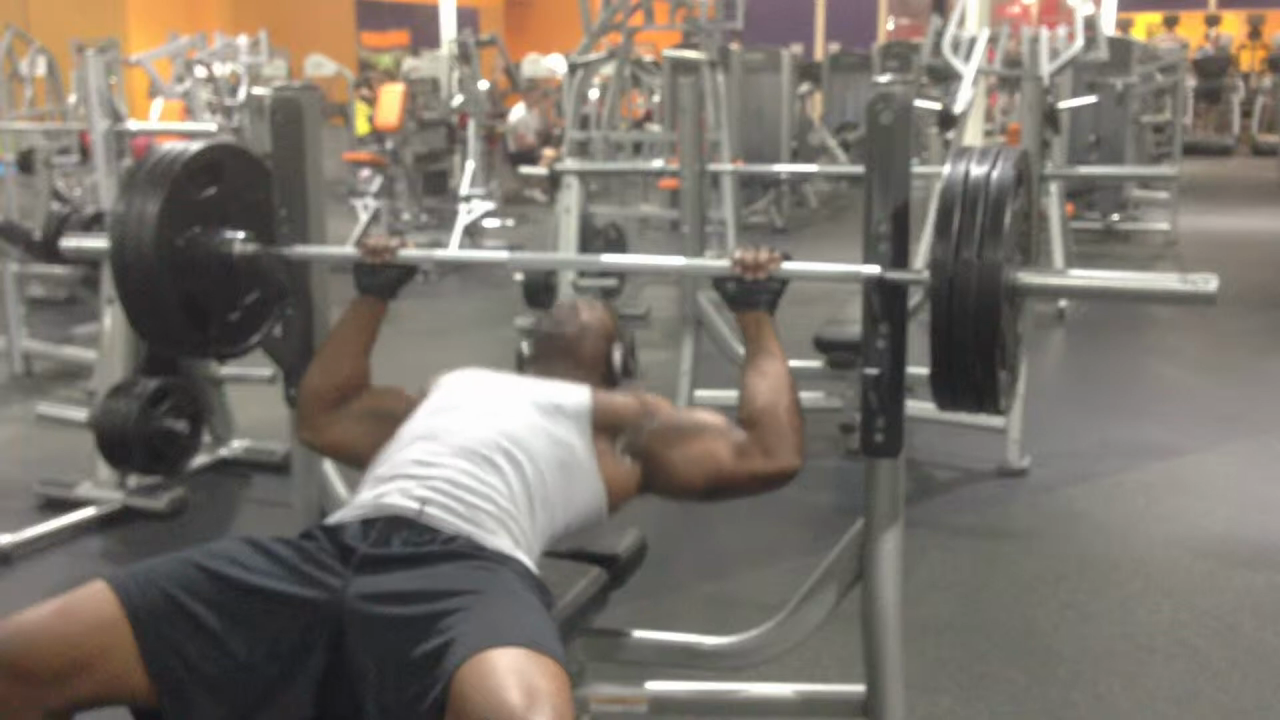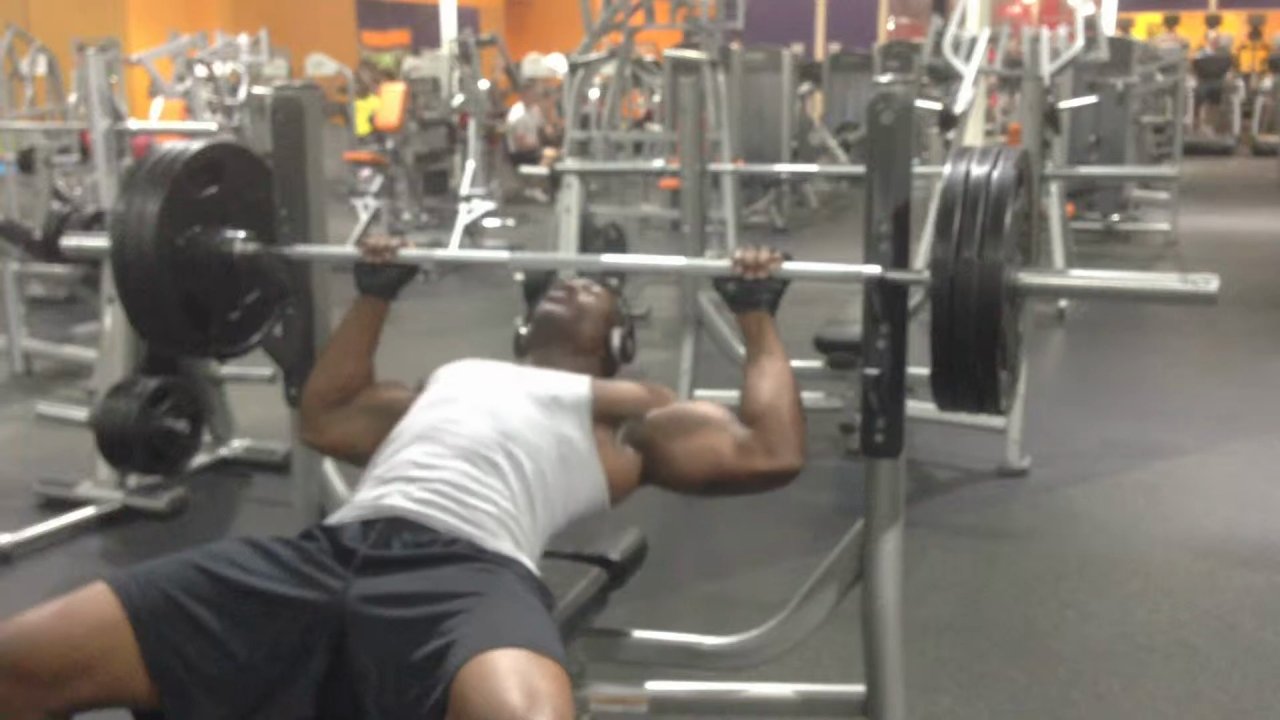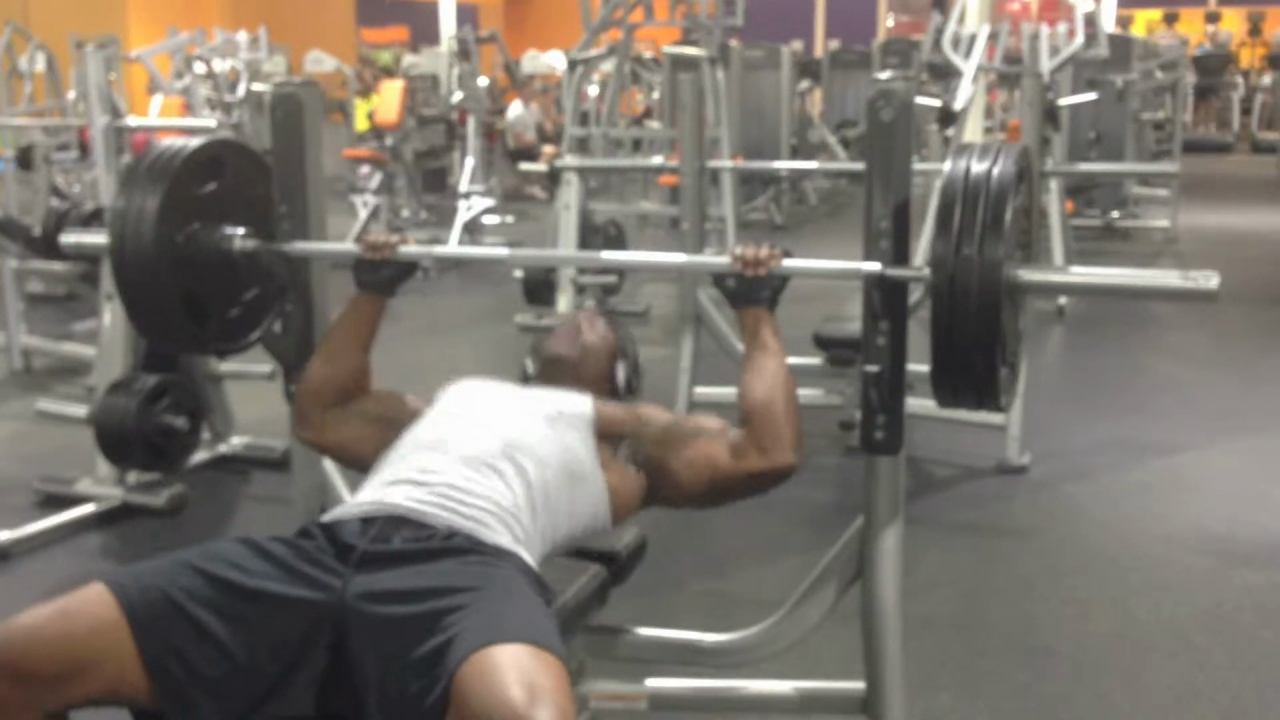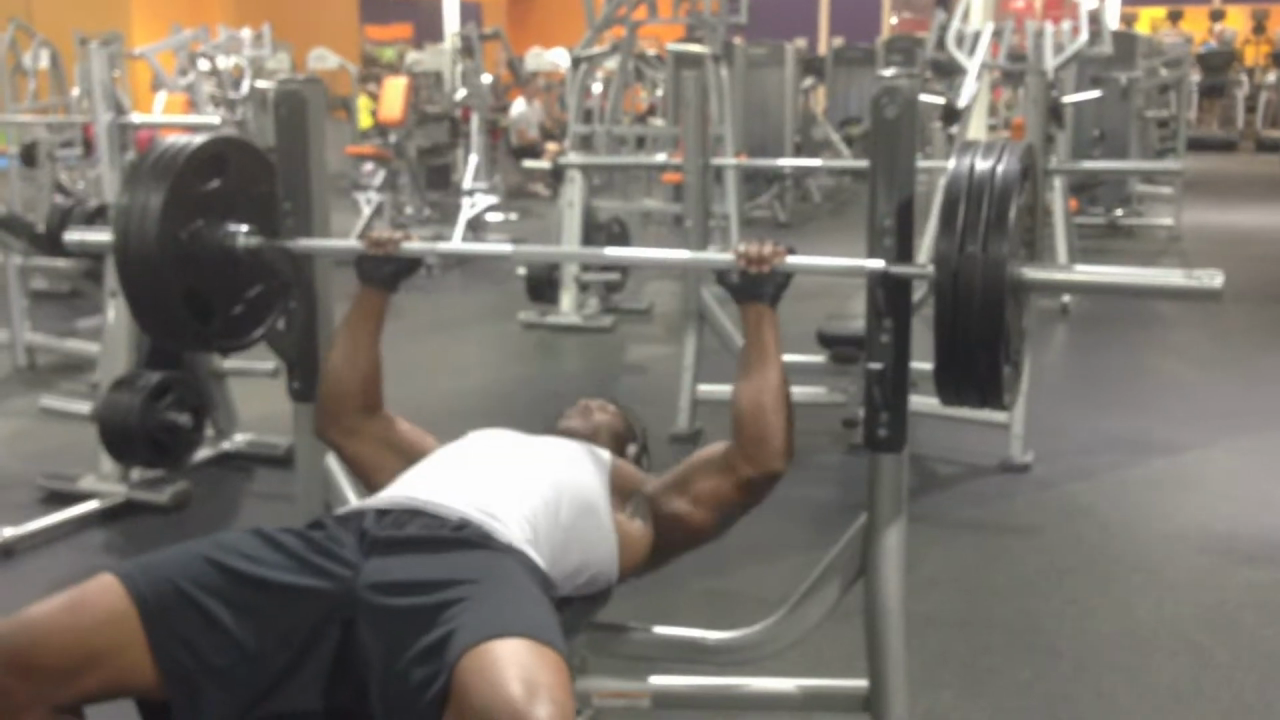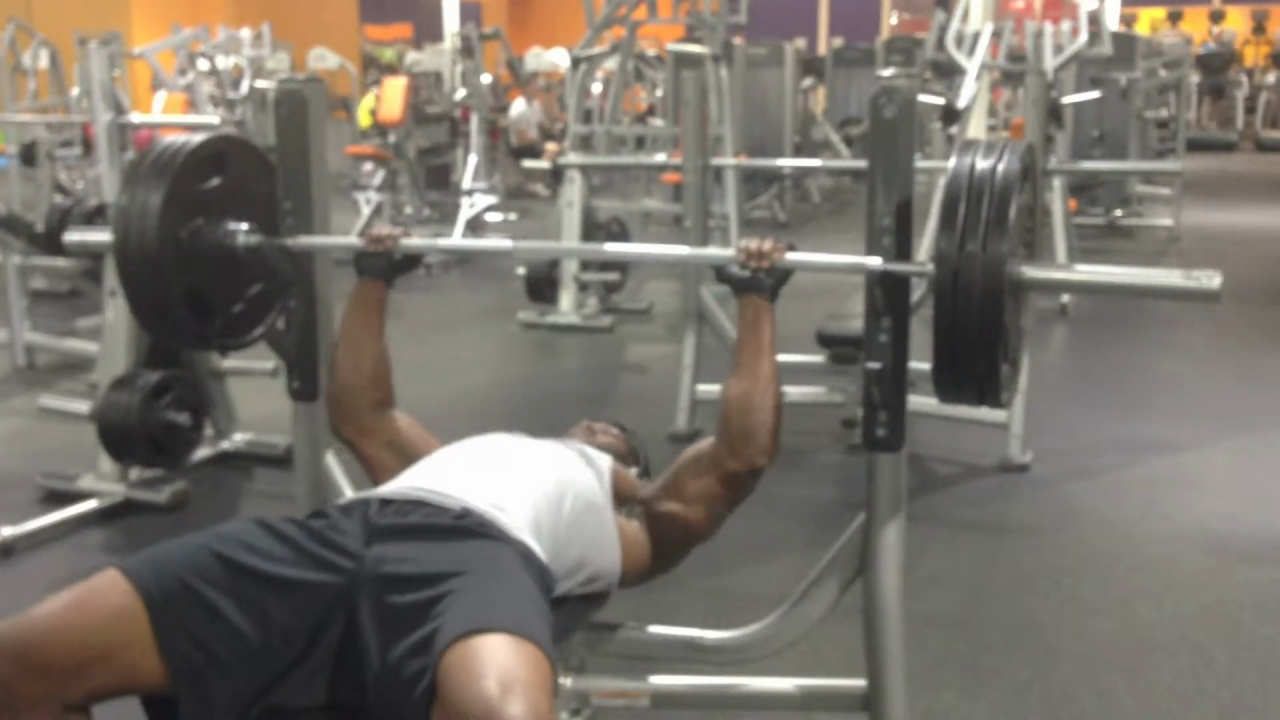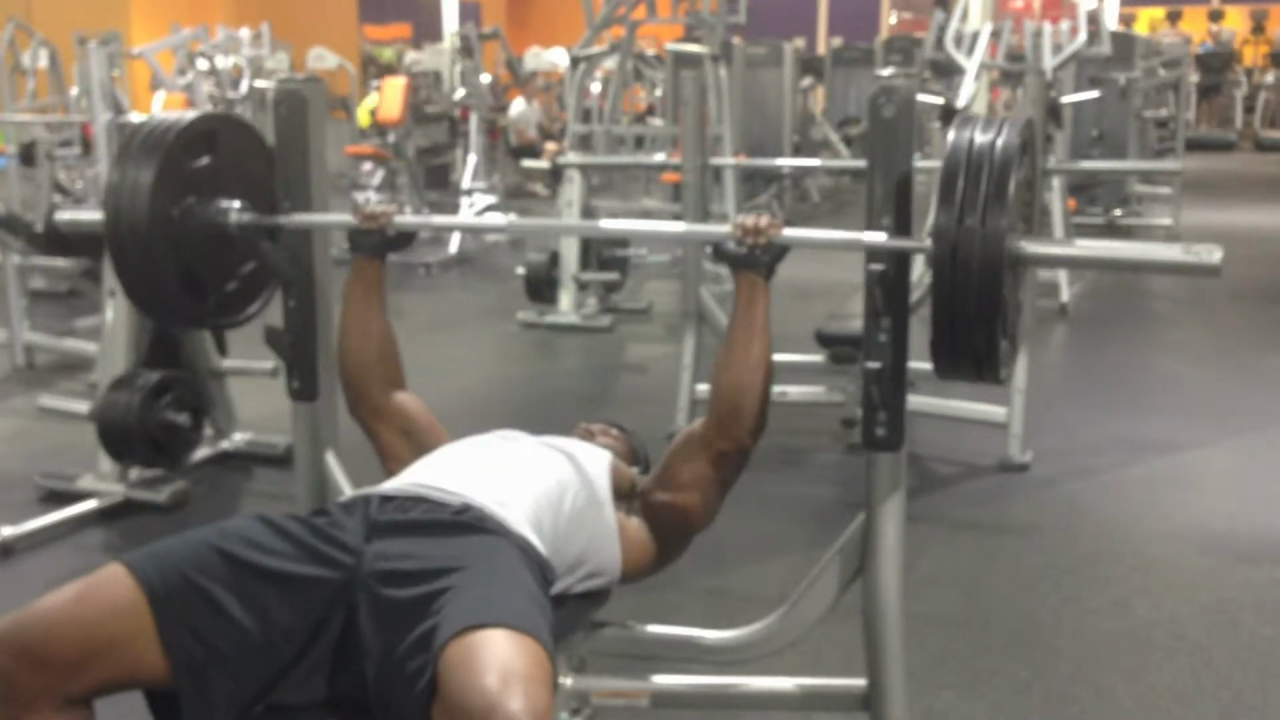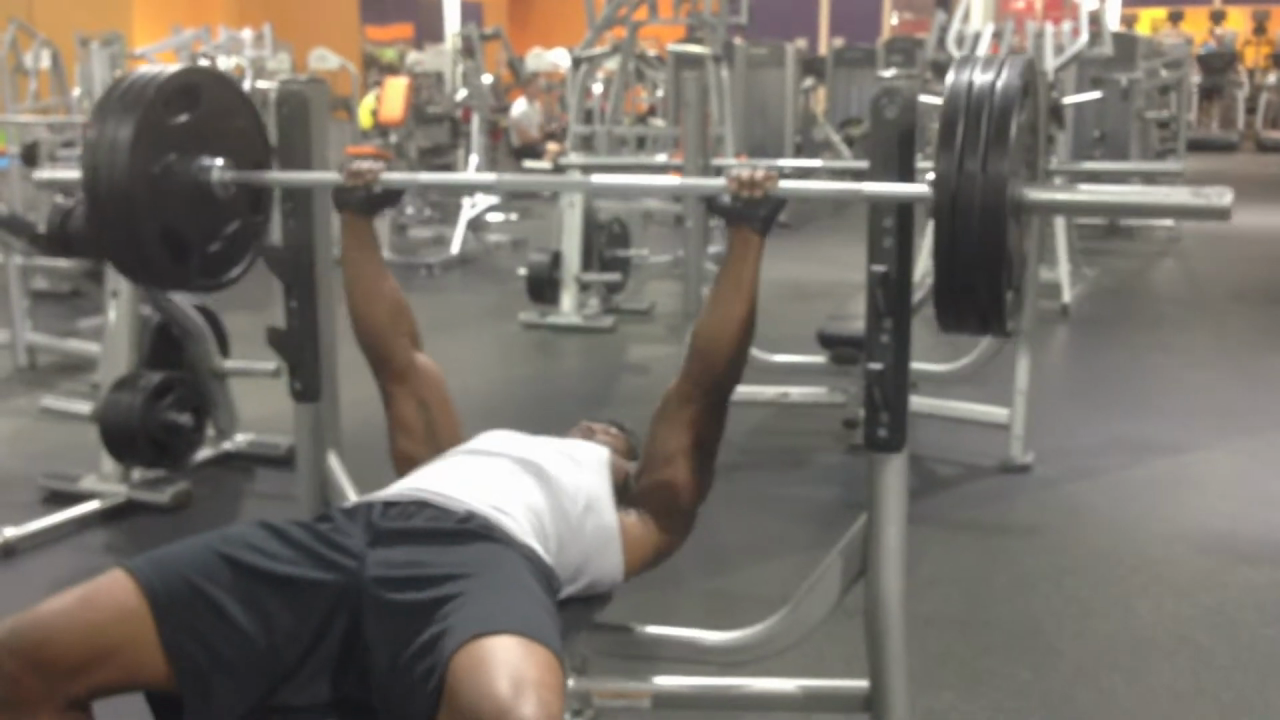
dt=0.3s
person 1, frame 1
left shoulder: (621, 419)
right shoulder: (450, 389)
left elbow: (769, 454)
right elbow: (320, 419)
left wrist: (756, 315)
right wrist: (371, 296)
left hip: (468, 572)
right hip: (325, 555)
person 1, frame 2
left shoulder: (622, 410)
right shoulder: (446, 380)
left elbow: (770, 453)
right elbow: (320, 421)
left wrist: (757, 314)
right wrist: (373, 297)
left hip: (465, 576)
right hip: (325, 556)
person 1, frame 3
left shoulder: (620, 428)
right shoulder: (456, 397)
left elbow: (767, 452)
right elbow: (318, 417)
left wrist: (756, 314)
right wrist: (371, 291)
left hip: (467, 569)
right hip: (324, 552)
person 1, frame 4
left shoulder: (639, 509)
right shoulder: (467, 447)
left elbow: (758, 459)
right elbow: (346, 419)
left wrist: (758, 309)
right wrist: (375, 288)
left hip: (481, 565)
right hip: (337, 546)
person 1, frame 5
left shoulder: (637, 518)
right shoulder: (469, 452)
left elbow: (742, 456)
right elbow: (360, 416)
left wrist: (756, 302)
right wrist: (373, 281)
left hip: (480, 554)
right hip: (342, 534)
person 1, frame 6
left shoulder: (640, 519)
right shoulder: (467, 452)
left elbow: (727, 433)
right elbow: (376, 395)
left wrist: (753, 280)
right wrist: (368, 260)
left hip: (482, 552)
right hip: (345, 529)
person 1, frame 7
left shoulder: (637, 519)
right shoulder: (472, 453)
left elbow: (704, 386)
right elbow: (399, 358)
left wrist: (746, 233)
right wrist: (357, 219)
right hip: (344, 538)
